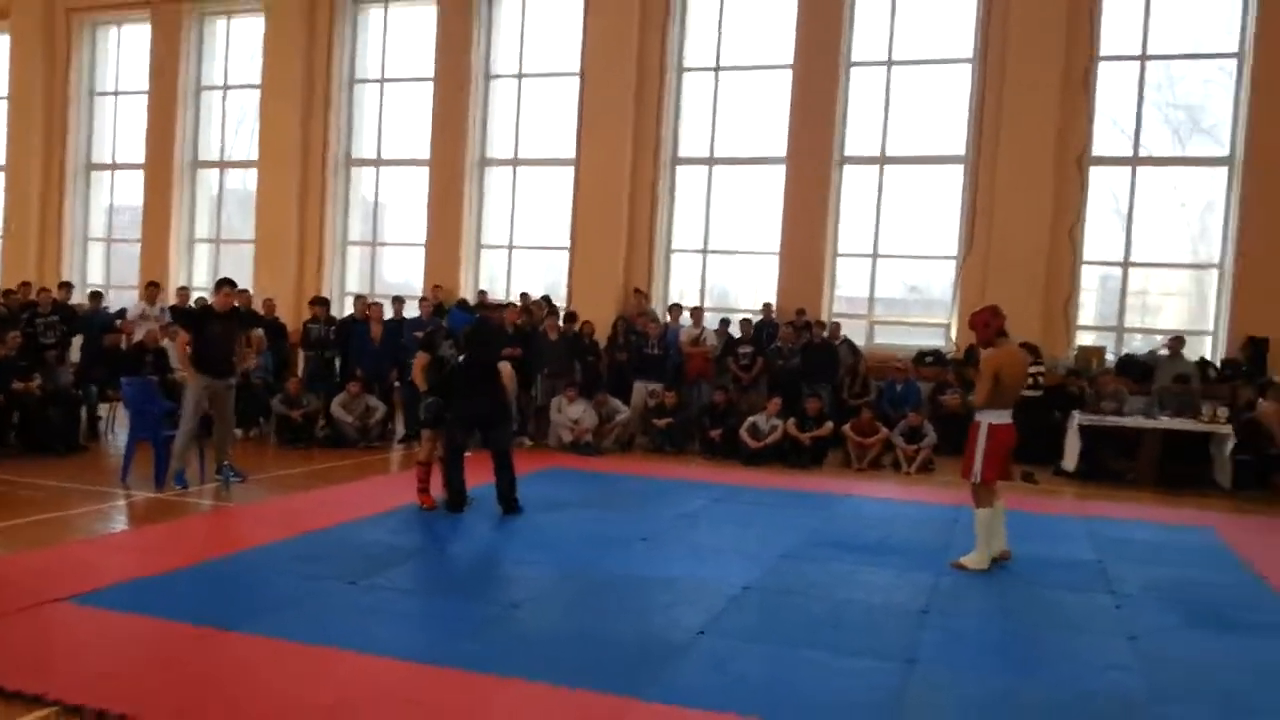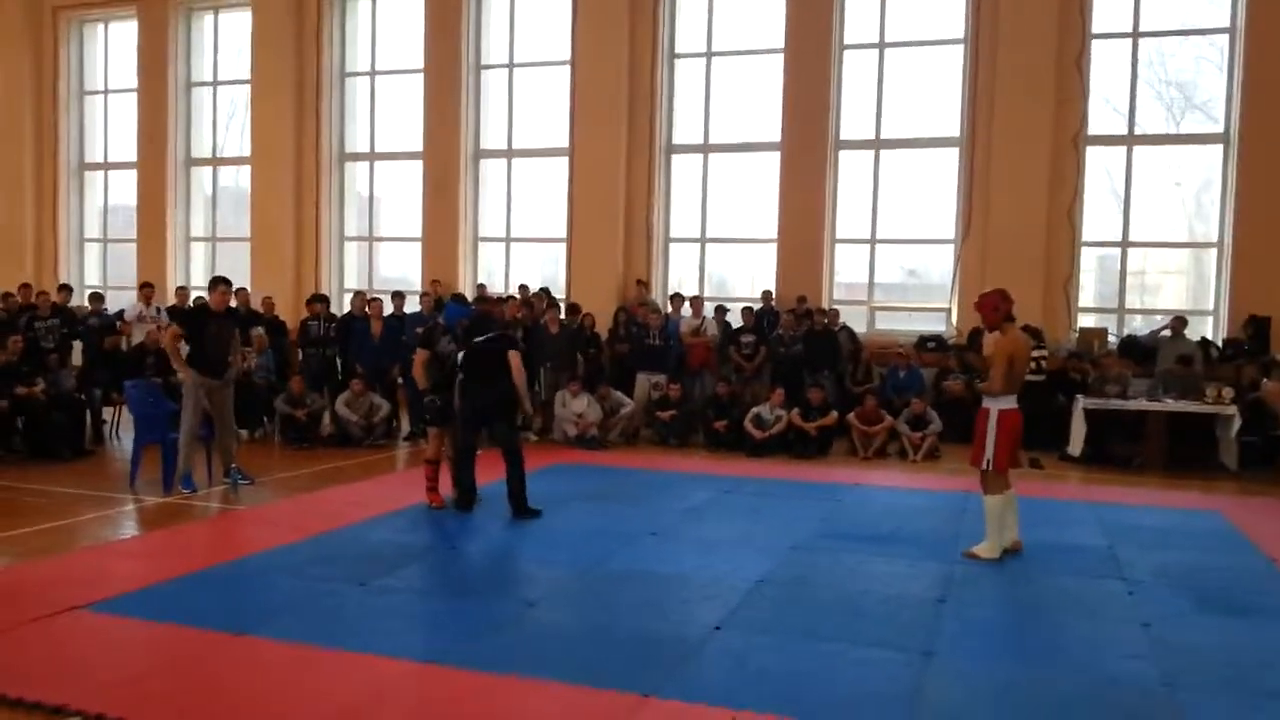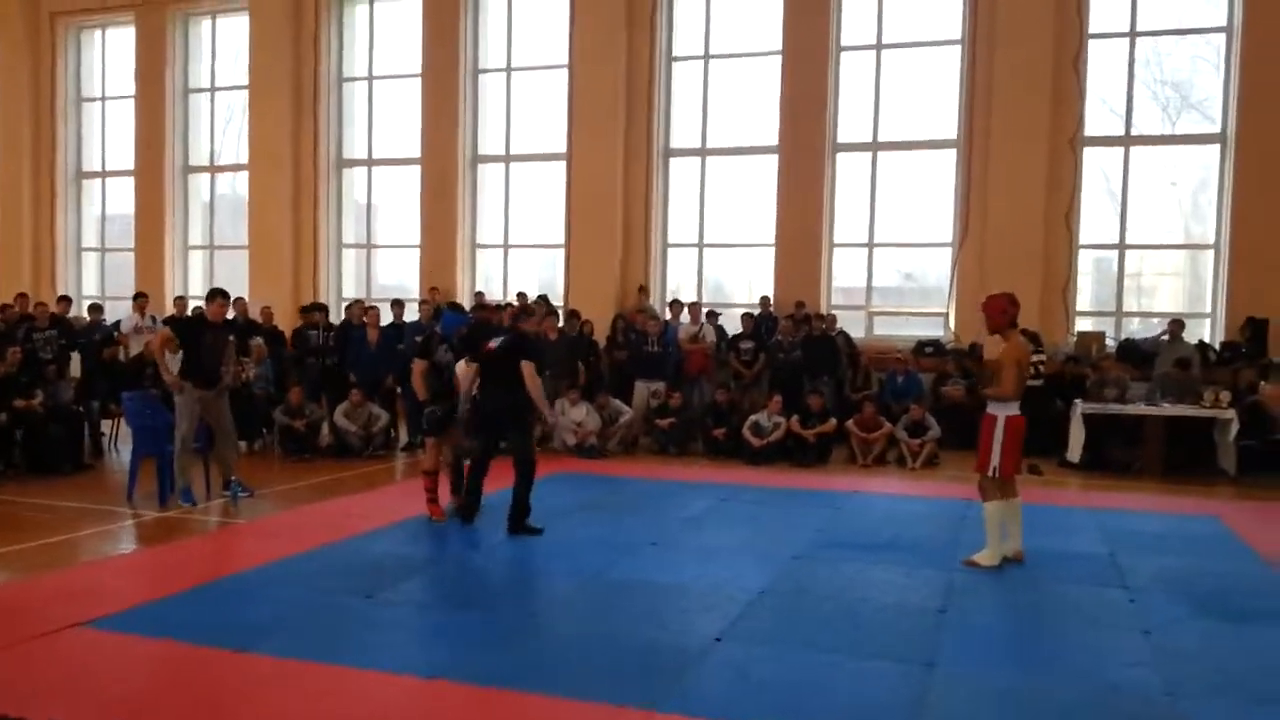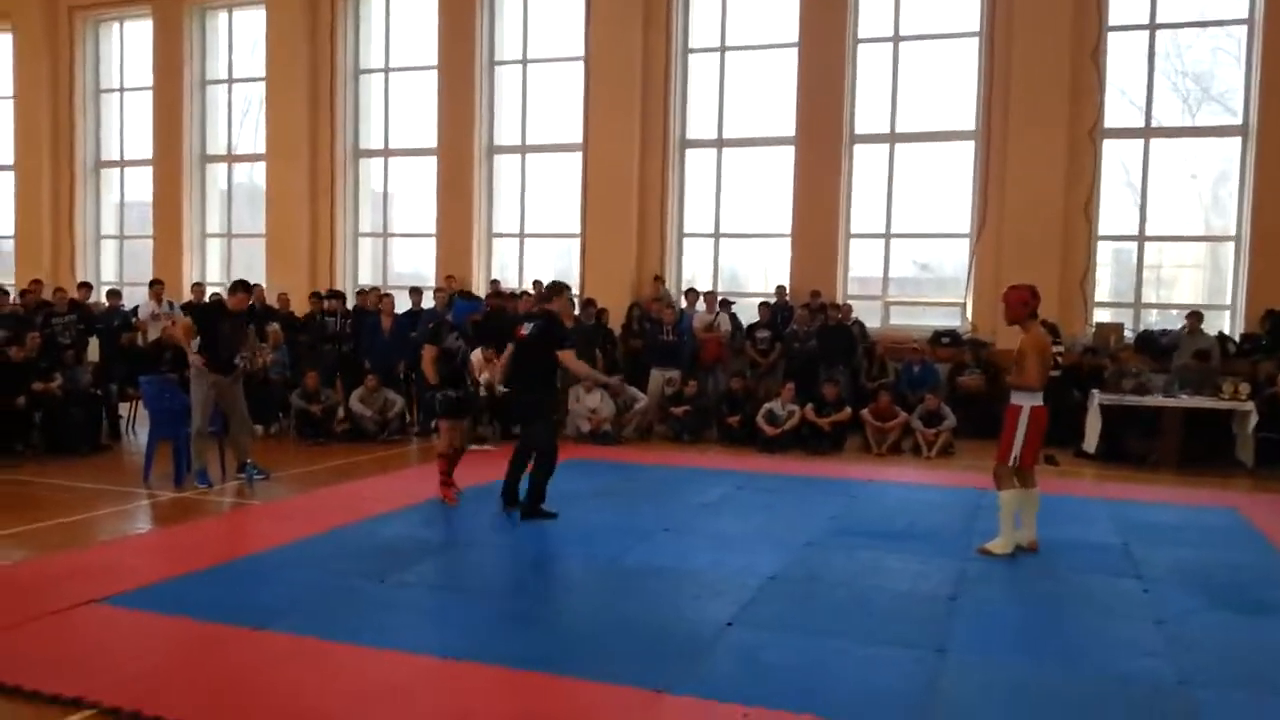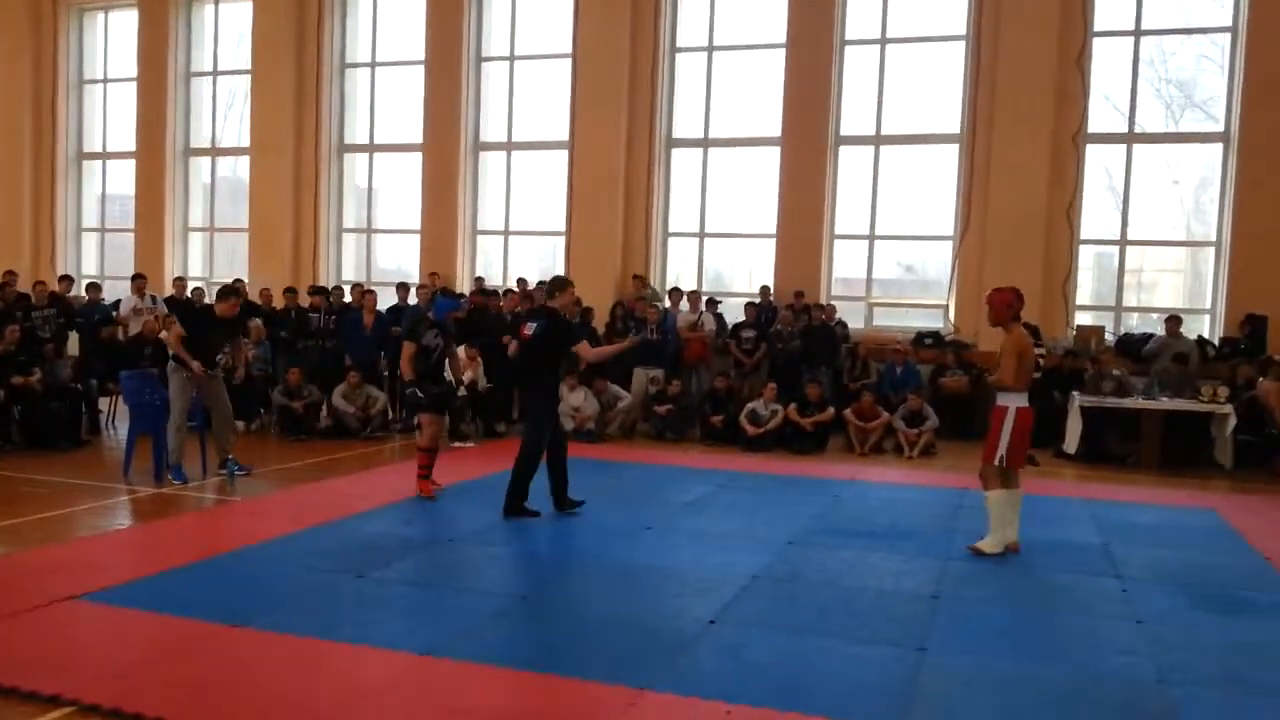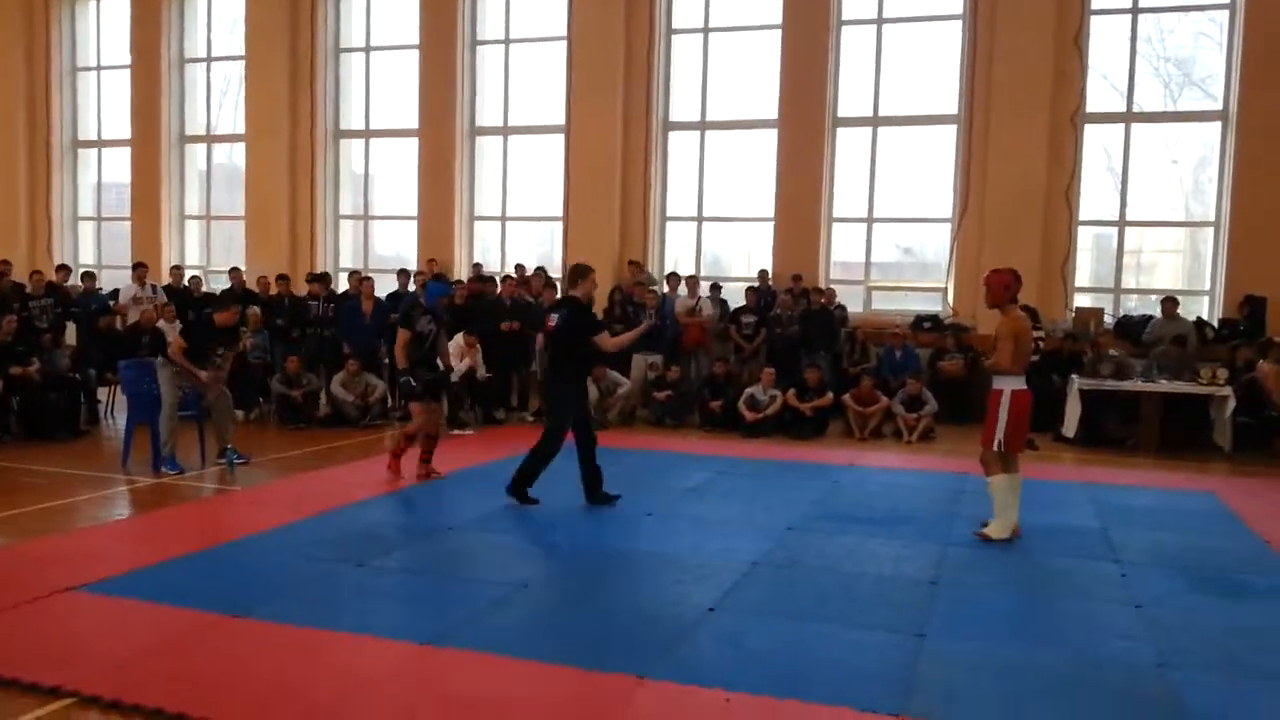
dt=0.2s
person 1, frame 1
left shoulder: (992, 359)
right shoulder: (1021, 356)
left elbow: (980, 401)
left wrist: (967, 400)
left hip: (988, 427)
right hip: (1006, 424)
left knee: (980, 490)
right knee: (988, 487)
left ankle: (981, 556)
right ankle: (999, 546)
person 1, frame 2
left shoulder: (1002, 344)
right shoulder: (1022, 339)
left elbow: (995, 387)
left wrist: (976, 386)
right wrist: (984, 359)
left hip: (996, 413)
right hip: (1010, 410)
left knee: (989, 478)
right knee: (1000, 476)
left ankle: (992, 545)
right ankle: (1011, 537)
person 1, frame 3
left shoulder: (1010, 349)
right shoulder: (1021, 344)
left elbow: (1007, 392)
left wrist: (981, 391)
left hip: (1002, 420)
right hip: (1010, 419)
left knee: (988, 484)
right knee: (1006, 483)
left ankle: (992, 552)
right ankle: (1013, 546)
person 1, frame 4
left shoulder: (1030, 339)
right shoulder: (1040, 336)
left elbow: (1032, 381)
left wrist: (1004, 380)
right wrist: (1011, 376)
left hip: (1025, 410)
right hip: (1031, 409)
left knee: (1003, 472)
right knee: (1025, 473)
left ankle: (1005, 540)
right ankle: (1027, 535)
person 1, frame 5
left shoulder: (1011, 341)
right shoulder: (1024, 338)
left elbow: (1007, 381)
right wrist: (994, 378)
left hip: (1010, 411)
right hip: (1018, 409)
left knee: (989, 472)
right knee: (1009, 474)
left ankle: (996, 538)
right ankle: (1009, 535)
person 1, frame 6
left shoulder: (1006, 323)
right shoulder: (1022, 320)
left elbow: (1003, 364)
left wrist: (982, 364)
right wrist: (991, 362)
left hip: (1006, 394)
right hip: (1017, 391)
left knee: (990, 457)
right knee: (1009, 458)
left ankle: (1002, 524)
right ankle: (1009, 519)
person 2, frame 1
left shoulder: (459, 365)
right shoulder: (493, 351)
left elbow: (449, 396)
right elbow: (506, 376)
right wrist: (509, 405)
left hip: (461, 407)
right hip: (492, 405)
left knee: (453, 452)
right knee: (502, 453)
left ankle: (456, 500)
right ankle: (508, 502)
person 2, frame 2
left shoulder: (472, 346)
right shoulder: (507, 340)
left elbow: (460, 381)
right elbow: (516, 369)
left wrist: (460, 410)
right wrist: (525, 402)
left hip: (469, 399)
right hip: (498, 400)
left knee: (464, 450)
right knee: (512, 452)
left ankle: (465, 499)
right ankle: (519, 505)
person 2, frame 3
left shoulder: (493, 341)
right shoulder: (525, 342)
left elbow: (470, 378)
right elbow: (530, 380)
right wrist: (546, 412)
left hip: (485, 408)
right hip: (514, 408)
left knee: (480, 460)
right knee: (525, 463)
left ankle: (466, 511)
right ankle: (518, 521)
person 2, frame 4
left shoulder: (527, 322)
right shoulder: (554, 326)
left elbow: (506, 356)
right elbow: (572, 364)
left wrist: (501, 382)
right wrist: (605, 380)
left hip: (521, 393)
right hip: (543, 396)
left knee: (526, 445)
right knee: (547, 450)
left ankle: (510, 495)
right ankle: (531, 506)
person 2, frame 5
left shoulder: (531, 317)
right shoulder: (558, 323)
left elbow: (513, 351)
right elbow: (590, 355)
right wrist: (625, 344)
left hip: (529, 389)
right hip: (541, 393)
left knee: (557, 444)
right knee: (532, 448)
left ankle: (561, 499)
right ankle: (514, 504)
person 2, frame 6
left shoulder: (556, 307)
right shoulder: (581, 312)
left elbow: (541, 343)
right elbow: (610, 345)
right wrist: (642, 329)
left hip: (558, 381)
right hip: (568, 385)
left knee: (586, 437)
right knee: (551, 439)
left ankle: (594, 491)
right ankle: (519, 485)
person 3, frame 1
left shoulder: (238, 316)
right shoulder: (199, 315)
left elbow: (240, 342)
right elbow: (181, 345)
left wrist: (237, 366)
right wrist: (190, 372)
left hip: (226, 378)
right hip: (201, 377)
left knee: (225, 422)
right knee: (189, 424)
left ankle: (222, 465)
right ankle: (178, 469)
person 3, frame 2
left shoulder: (231, 316)
right shoulder: (196, 314)
right elbow: (169, 338)
left wrist: (235, 361)
right wrist: (180, 367)
left hip: (222, 377)
right hip: (196, 376)
left knee: (226, 423)
right knee: (190, 425)
left ankle: (230, 467)
right ankle: (184, 474)
person 3, frame 3
left shoulder: (225, 326)
right shoulder: (191, 324)
right elbow: (160, 338)
left wrist: (230, 369)
right wrist: (165, 370)
left hip: (216, 387)
right hip: (189, 388)
left knee: (226, 433)
right knee: (185, 437)
left ankle: (229, 480)
right ankle: (183, 487)
person 3, frame 4
left shoulder: (244, 315)
right shoulder: (209, 310)
right elbow: (182, 328)
left wrist: (251, 355)
right wrist: (192, 355)
left hip: (231, 373)
right hip: (205, 372)
left knee: (240, 417)
right knee: (200, 422)
left ankle: (244, 463)
right ankle: (199, 470)
person 3, frame 5
left shoulder: (235, 321)
right shoulder: (199, 316)
left elbow: (237, 343)
right elbow: (171, 337)
left wrist: (240, 365)
right wrist: (191, 362)
left hip: (210, 370)
right hip: (182, 368)
left knee: (224, 411)
right knee: (179, 413)
left ankle: (226, 459)
right ankle: (174, 465)
person 3, frame 6
left shoulder: (232, 329)
right shoulder: (199, 324)
left elbow: (226, 357)
right elbow: (173, 350)
left wrist: (220, 378)
right wrist: (197, 373)
left hip: (201, 367)
right hip: (170, 364)
left knee: (224, 398)
right knee: (170, 402)
left ankle: (225, 449)
right ankle: (168, 457)
person 4, frame 1
left shoulder: (453, 337)
right shoulder: (432, 336)
right elbow: (417, 369)
right wrist: (426, 395)
left hip: (448, 396)
right hip: (432, 397)
right knee: (429, 443)
right ankle: (423, 492)
person 4, frame 2
left shoulder: (453, 333)
right shoulder: (431, 332)
right elbow: (417, 367)
right wrist: (425, 393)
left hip: (451, 393)
right hip: (435, 394)
right knee: (436, 441)
right ankle: (432, 491)
person 4, frame 3
left shoulder: (449, 341)
right shoulder: (428, 342)
right elbow: (417, 376)
left wrist: (459, 397)
right wrist: (426, 404)
left hip: (448, 401)
right hip: (433, 404)
left knee: (457, 447)
right knee: (433, 450)
left ankle: (457, 494)
right ankle: (432, 502)
person 4, frame 4
left shoulder: (463, 329)
right shoulder: (438, 329)
right elbow: (427, 362)
left wrist: (474, 382)
right wrist: (437, 388)
left hip: (461, 387)
right hip: (444, 389)
left knee: (461, 435)
right knee: (447, 434)
left ankle: (448, 477)
right ankle: (444, 485)
person 4, frame 5
left shoulder: (446, 328)
right shoulder: (417, 325)
left elbow: (452, 356)
right elbow: (405, 359)
left wrist: (458, 382)
right wrist: (410, 385)
left hip: (439, 384)
right hip: (421, 385)
left knee: (435, 432)
right knee: (430, 428)
left ankle: (426, 476)
right ankle: (422, 480)
person 4, frame 6
left shoulder: (437, 314)
right shoulder: (410, 312)
right elbow: (400, 346)
left wrist: (448, 369)
right wrist: (404, 373)
left hip: (432, 372)
right hip: (414, 372)
left knee: (434, 420)
right knee: (420, 418)
left ankle: (425, 465)
right ankle: (395, 458)
